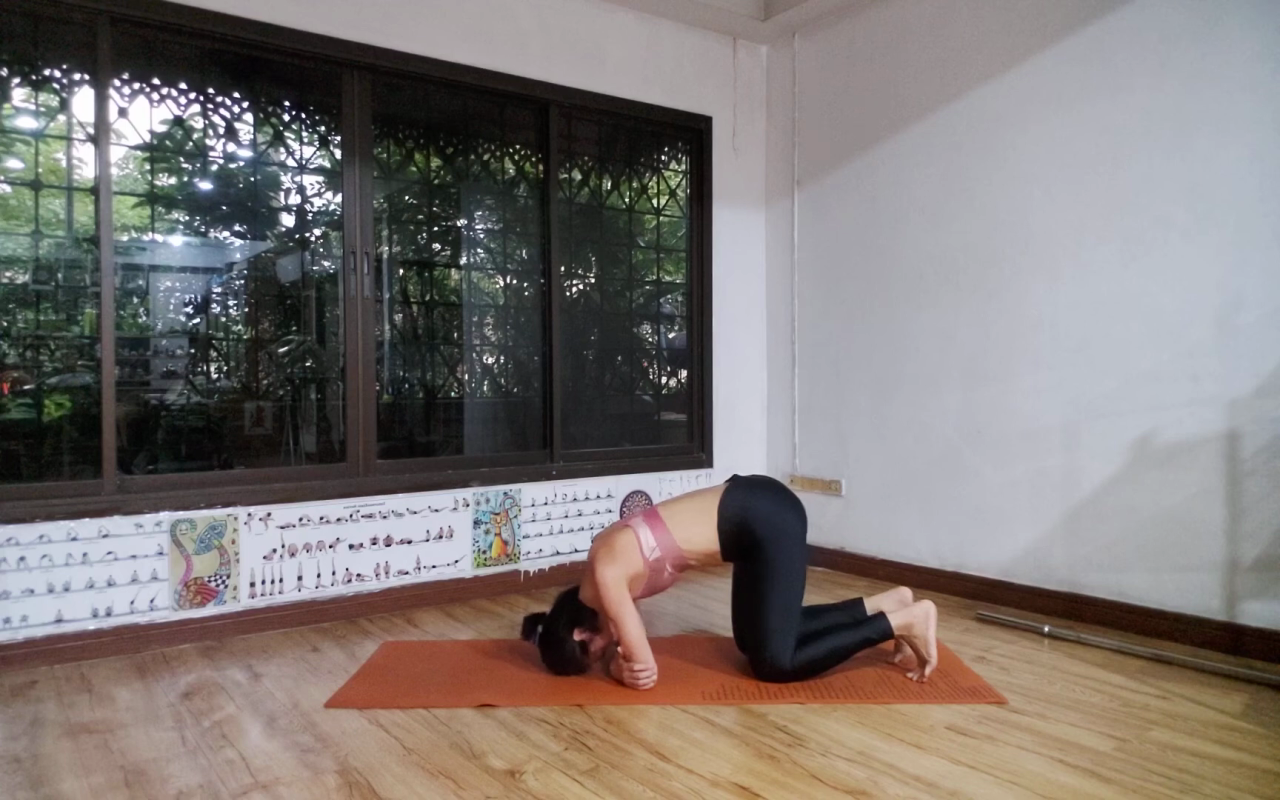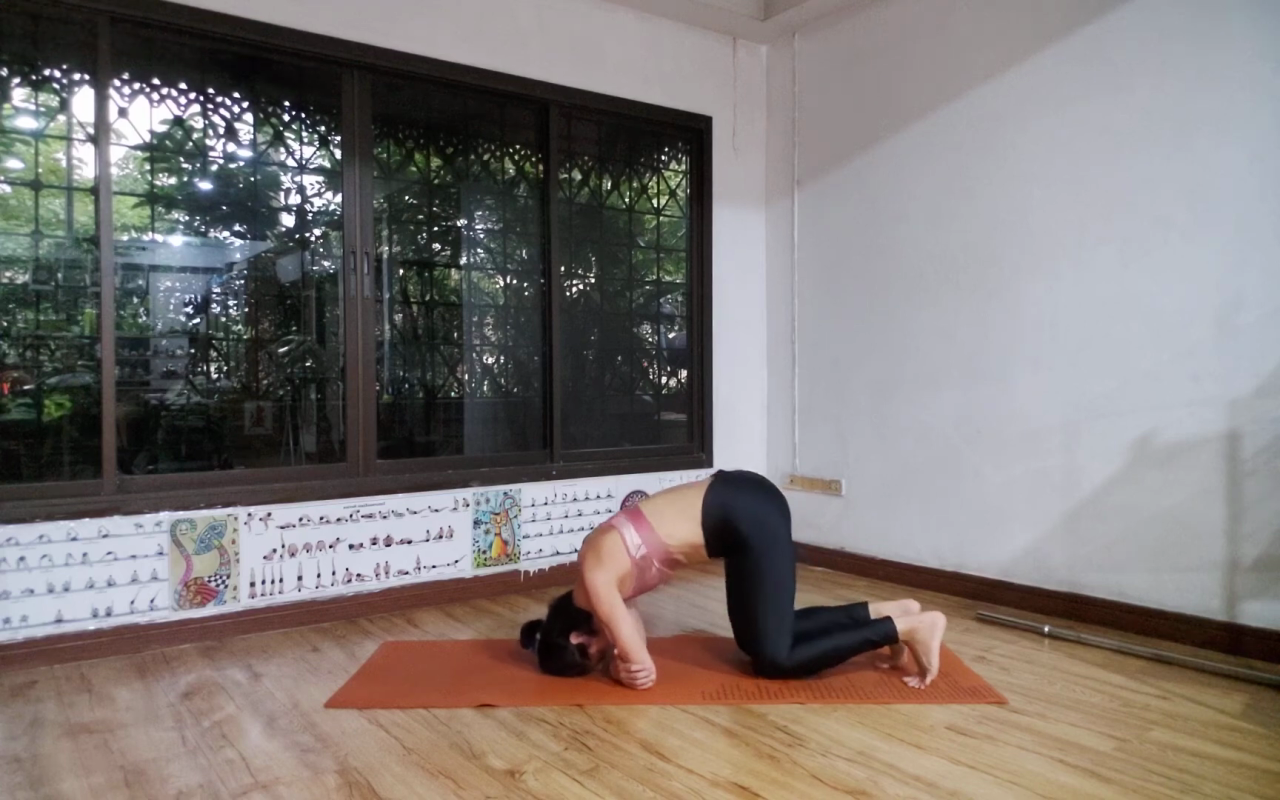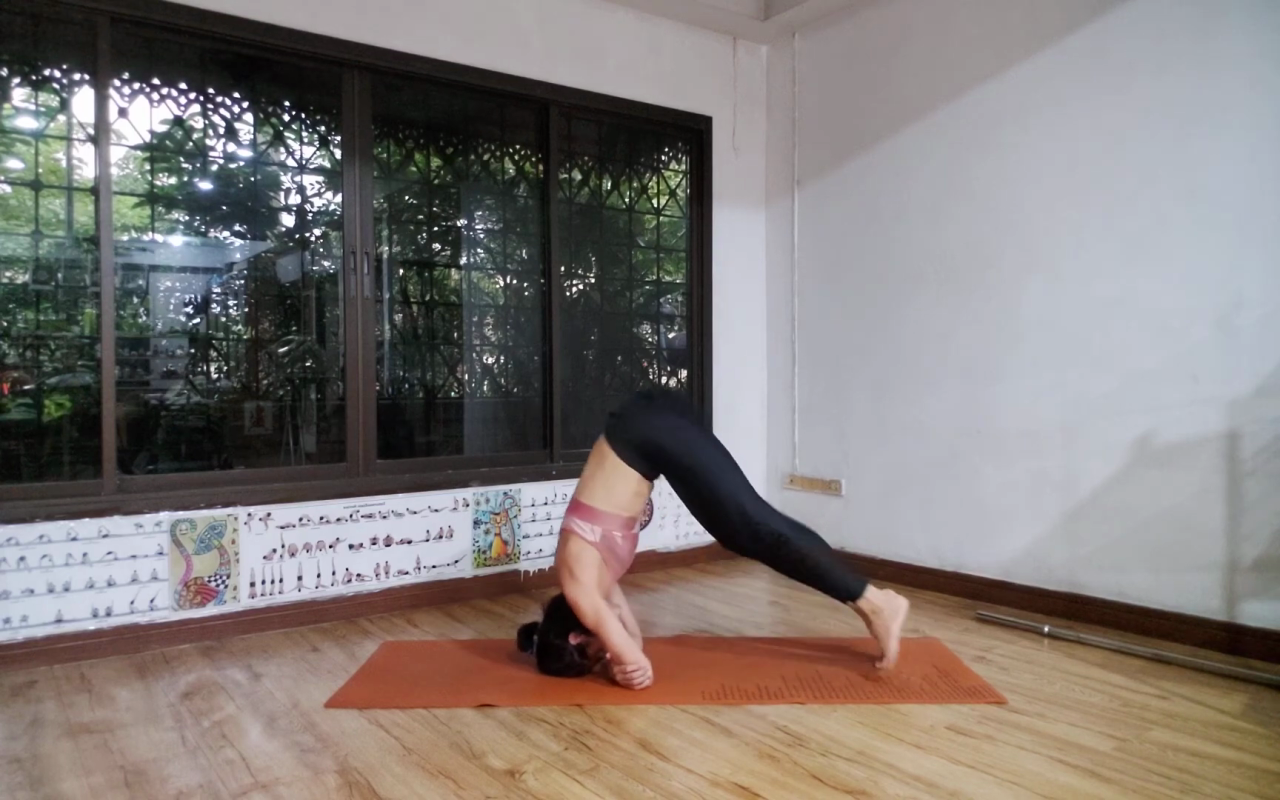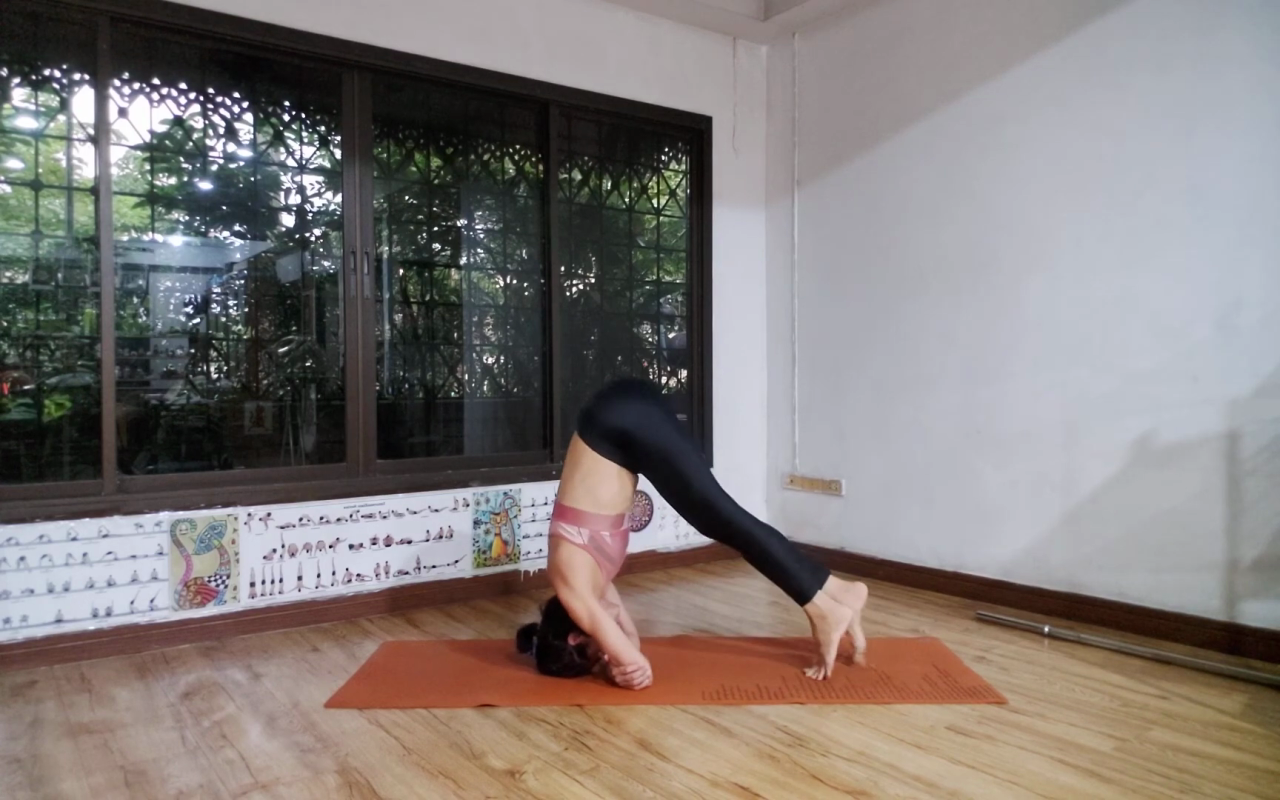
dt=0.5s
person 1, frame 1
left shoulder: (607, 573)
right shoulder: (608, 558)
left elbow: (644, 672)
right elbow: (634, 642)
left wrist: (620, 667)
right wrist: (621, 658)
left hip: (768, 521)
right hip: (758, 514)
left knee: (774, 663)
right knee: (757, 639)
left ankle: (903, 621)
right ankle: (885, 604)
person 1, frame 2
left shoulder: (597, 575)
right shoulder: (600, 566)
left elbow: (642, 670)
right elbow: (635, 640)
left wrist: (626, 665)
right wrist: (624, 659)
left hip: (748, 511)
right hip: (742, 503)
left knee: (774, 658)
right knee: (761, 636)
left ankle: (911, 628)
right ankle: (891, 612)
person 1, frame 3
left shoulder: (580, 585)
right shoulder: (585, 575)
left elbow: (638, 670)
right elbow: (632, 640)
left wrist: (617, 665)
right wrist: (618, 657)
left hip: (652, 432)
right hip: (652, 430)
left knee: (750, 525)
right knee: (741, 534)
left ankle: (874, 602)
right ankle: (870, 602)
person 1, frame 4
left shoulder: (574, 587)
right shoulder: (579, 574)
left elbow: (637, 671)
right hip: (621, 420)
right knee: (713, 518)
left ankle: (822, 608)
right ankle: (832, 593)
